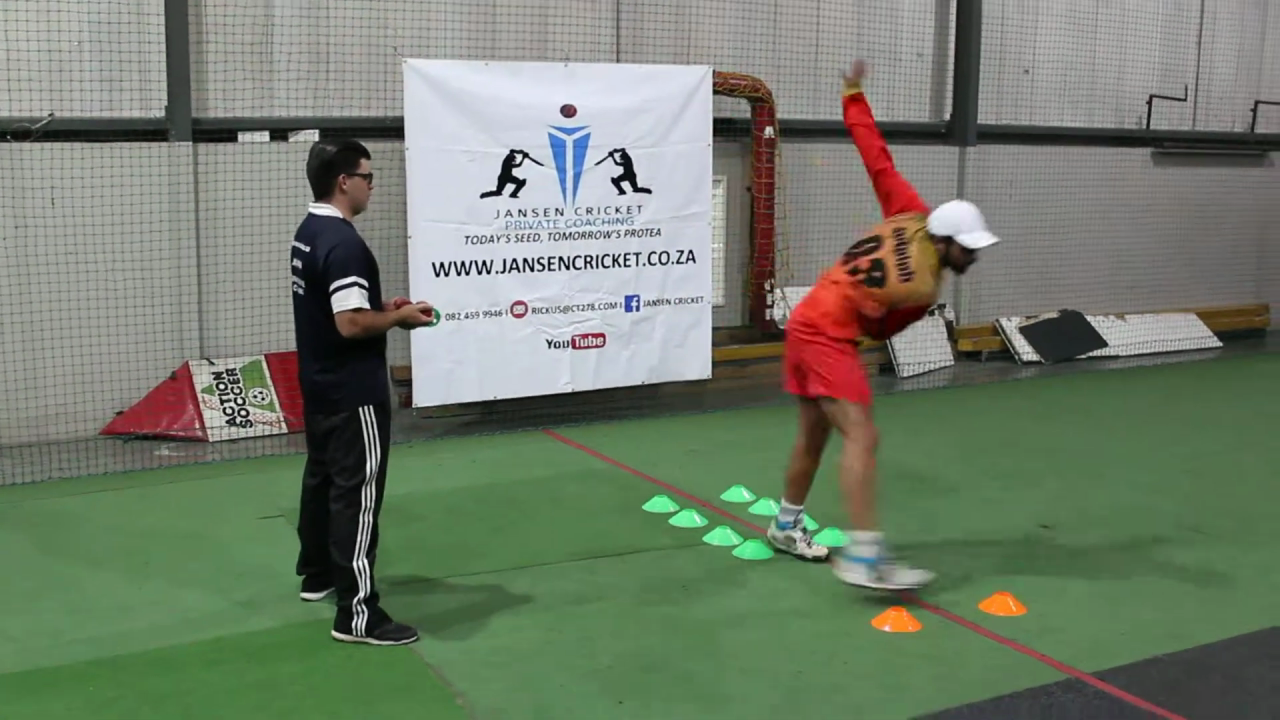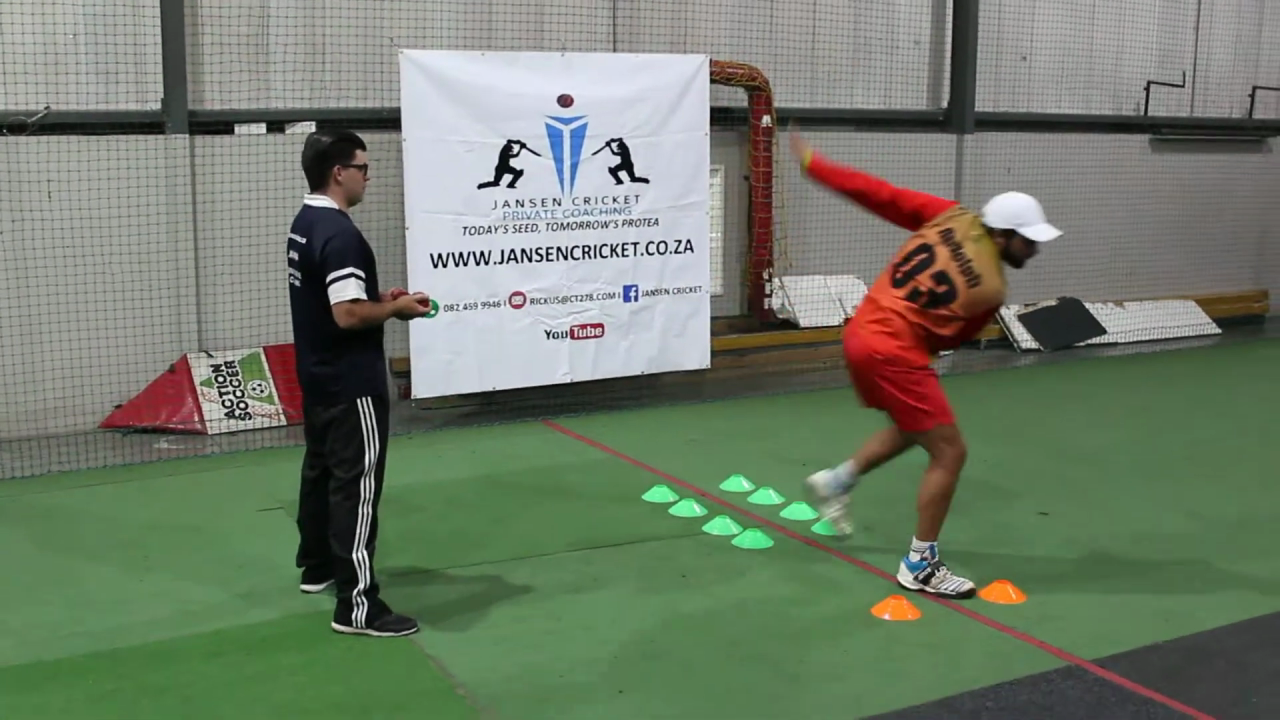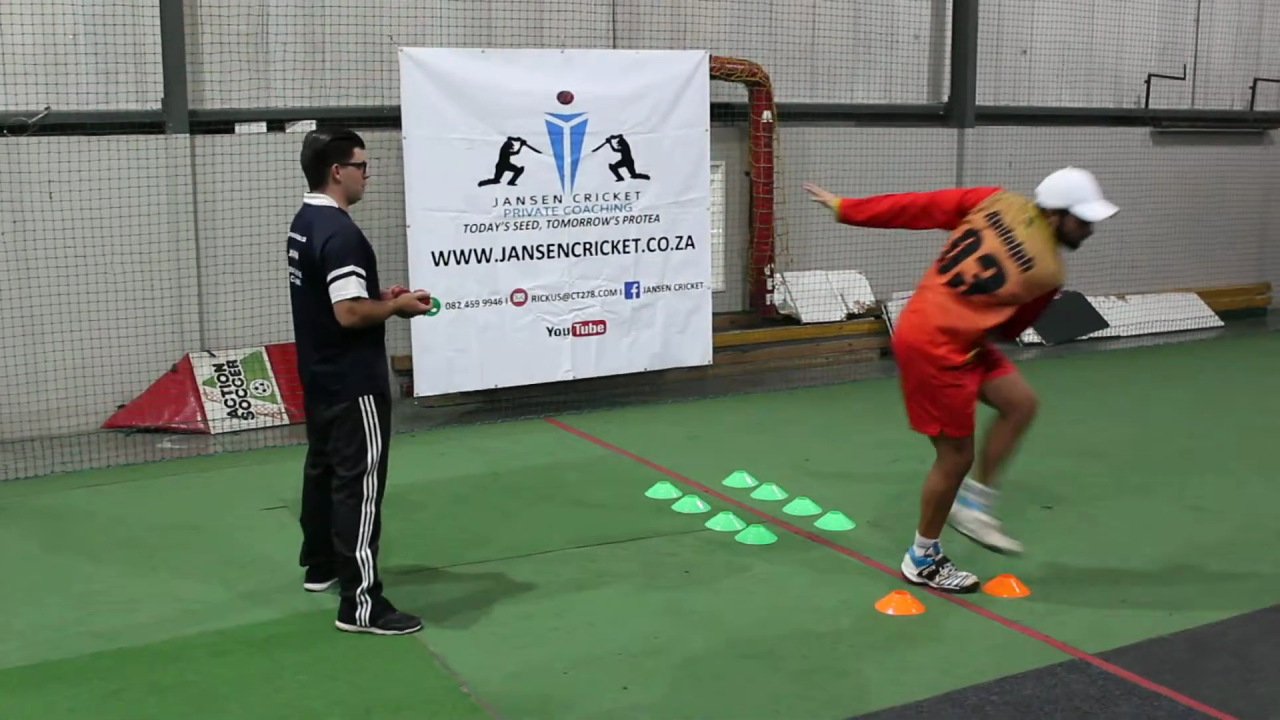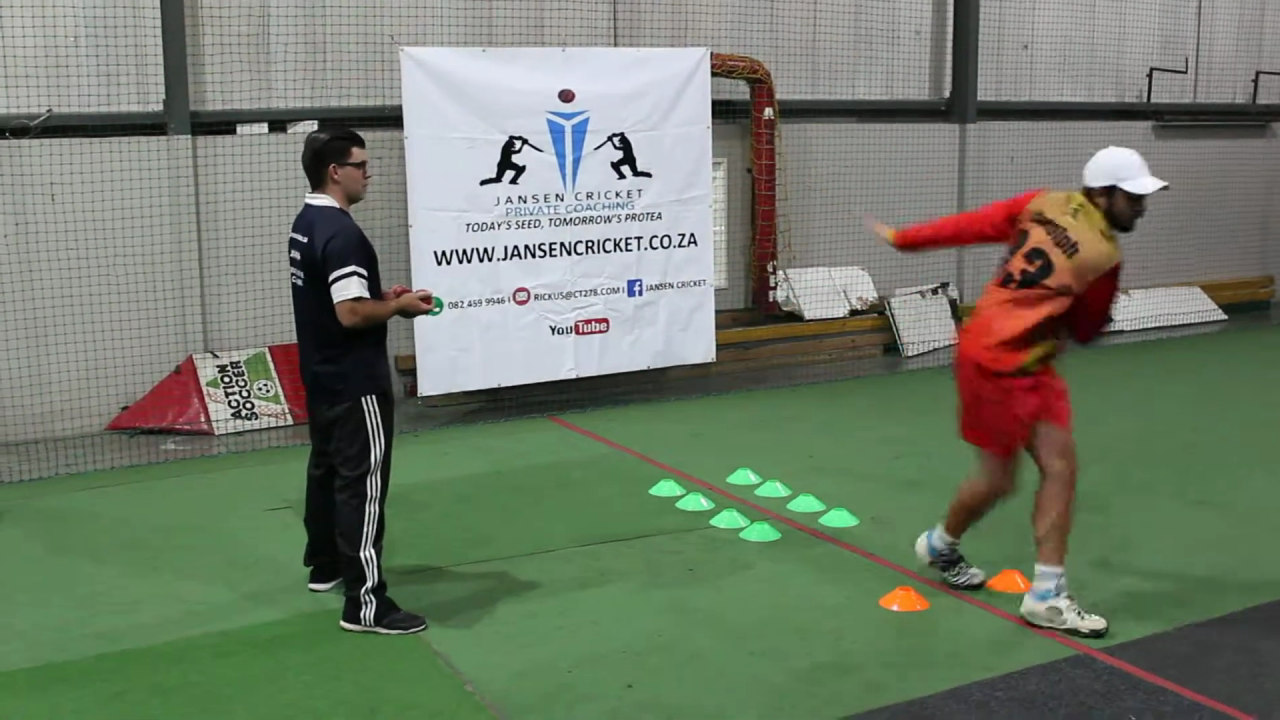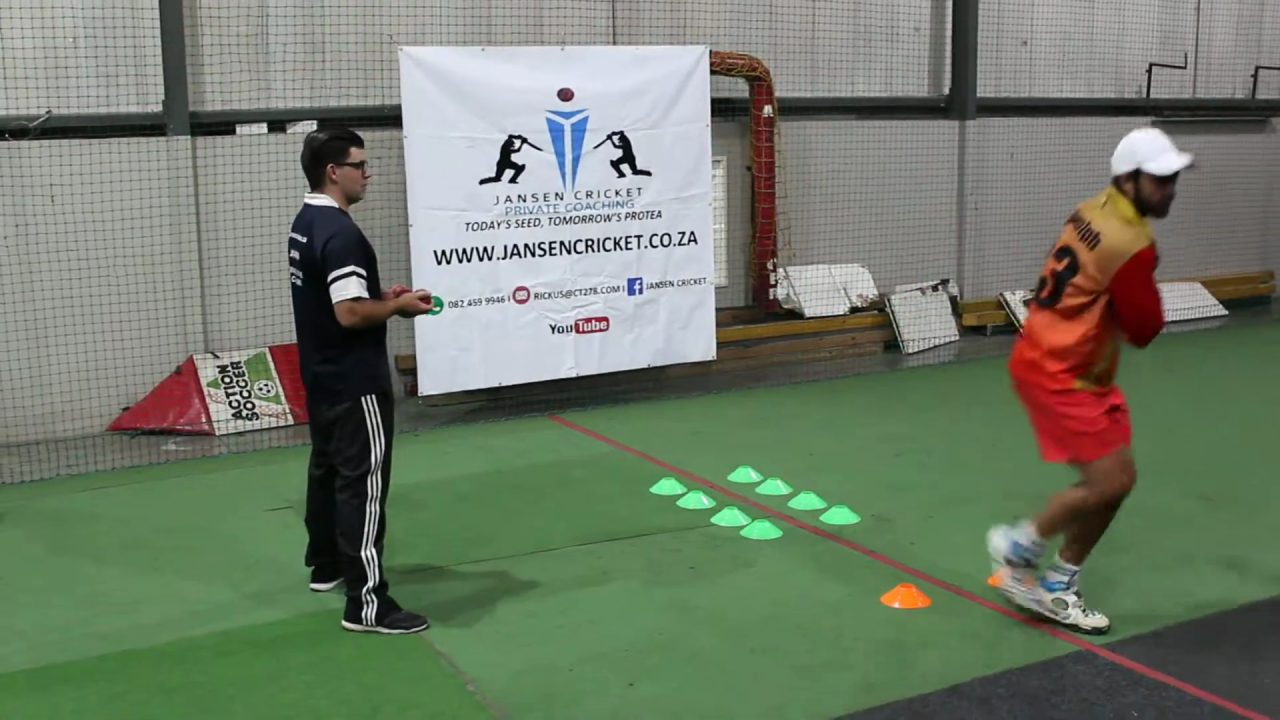
dt=0.2s
person 1, frame 1
left shoulder: (308, 231)
right shoulder: (344, 243)
right elbow: (351, 323)
left wrist: (382, 306)
right wrist: (399, 318)
left hip: (320, 384)
right hip: (353, 392)
left knee: (322, 477)
right knee: (357, 495)
left ankle: (317, 574)
right ankle: (357, 612)
person 1, frame 2
left shoulder: (304, 223)
right shoulder: (340, 234)
right elbow: (348, 315)
left wrist: (378, 297)
right wrist: (396, 308)
left hip: (318, 375)
right hip: (351, 384)
left knee: (321, 470)
right knee: (356, 486)
left ankle: (317, 565)
right ankle: (356, 604)
person 1, frame 3
left shoulder: (304, 222)
right shoulder: (340, 233)
right elbow: (349, 313)
left wrist: (378, 295)
right wrist: (397, 307)
left hip: (319, 374)
right hip: (352, 382)
left knee: (323, 468)
right knee: (358, 484)
left ankle: (320, 564)
right ankle: (360, 602)
person 1, frame 4
left shoulder: (306, 222)
right shoulder: (342, 233)
right elbow: (351, 313)
left wrist: (381, 295)
right wrist: (400, 306)
left hip: (322, 375)
right hip: (355, 382)
left knee: (327, 468)
right knee: (361, 484)
left ankle: (324, 564)
right ankle: (364, 602)
person 1, frame 5
left shoulder: (305, 223)
right shoulder: (340, 233)
right elbow: (350, 314)
left wrist: (379, 295)
right wrist: (400, 306)
left hip: (322, 374)
right hip: (354, 382)
left knee: (328, 468)
right knee: (362, 484)
left ankle: (325, 563)
right ankle: (366, 601)
person 2, frame 1
left shoulder: (913, 218)
right shoulder: (919, 292)
left elbow: (877, 160)
right elbow: (880, 328)
left wrist: (853, 96)
left hip: (808, 324)
right hip: (825, 334)
left knee: (816, 431)
right knee: (862, 436)
left ankle: (787, 526)
right ankle: (864, 558)
person 2, frame 2
left shoulder: (953, 218)
right shoulder: (990, 294)
left elbow: (878, 194)
right elbow: (947, 338)
left wrist: (816, 165)
left hip: (861, 334)
right hip: (893, 353)
left knee: (911, 429)
right knee: (949, 452)
left ankle: (836, 481)
right ankle: (920, 565)
person 2, frame 3
left shoulder: (997, 202)
right shoulder: (1047, 275)
left elbow: (915, 207)
right elbow: (1010, 328)
left wrist: (846, 208)
left hip: (925, 326)
right hip: (935, 348)
left knee: (1021, 403)
right knee: (959, 457)
left ankle: (973, 502)
right ankle: (924, 560)
person 2, frame 4
left shoulder: (1044, 203)
right shoulder: (1103, 259)
left elbow: (967, 224)
right elbow: (1085, 331)
left wrist: (901, 238)
left hip: (1028, 360)
right hip: (994, 360)
left knee: (1061, 465)
right knee: (997, 477)
left ankle: (1046, 595)
right ankle: (939, 547)
person 2, frame 5
left shoulder: (1096, 208)
right shoulder: (1133, 246)
right elbow: (1145, 329)
right wrist: (1126, 308)
left hip: (1087, 374)
right hip: (1055, 375)
left knee: (1120, 478)
right knee: (1108, 482)
left ankle: (1055, 587)
right ankle: (1018, 544)
